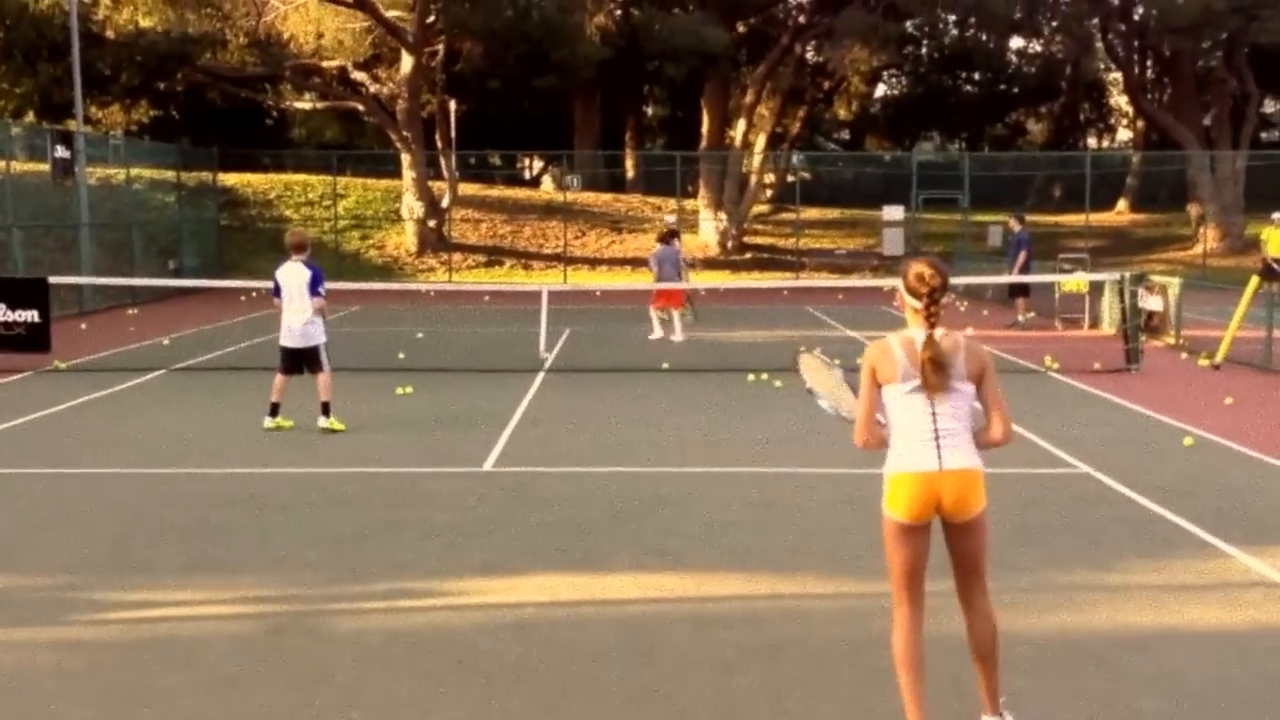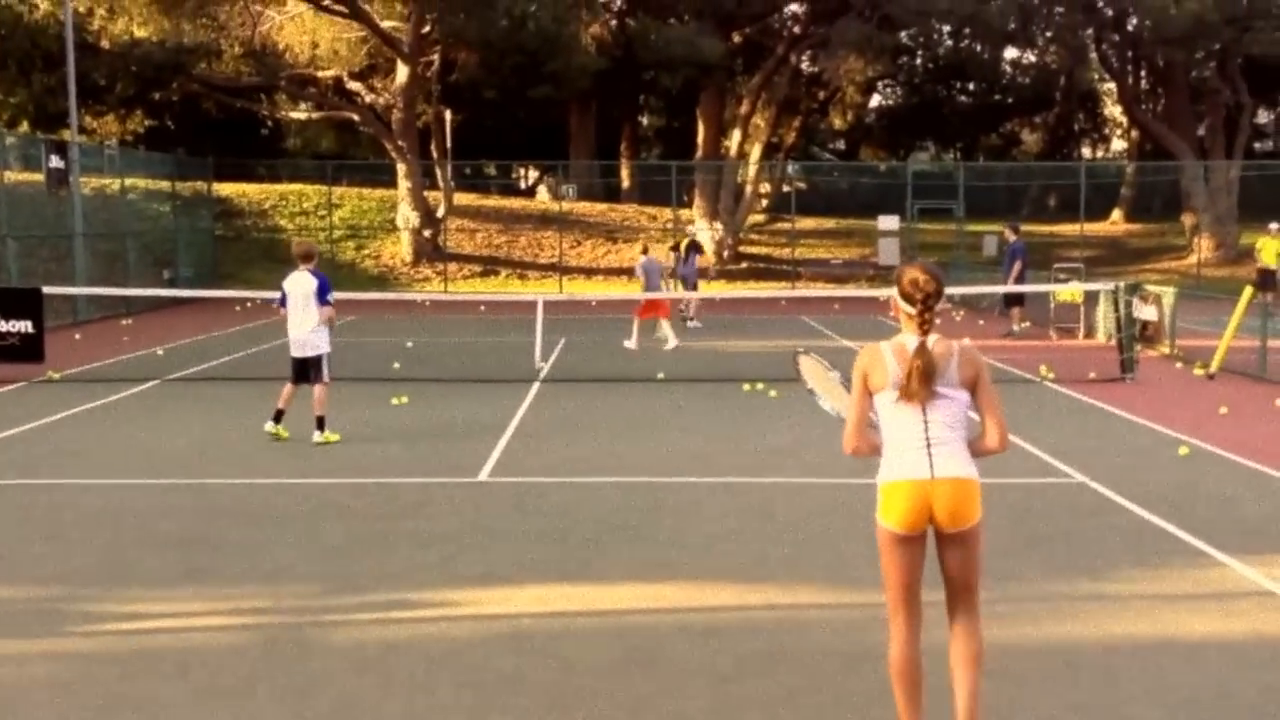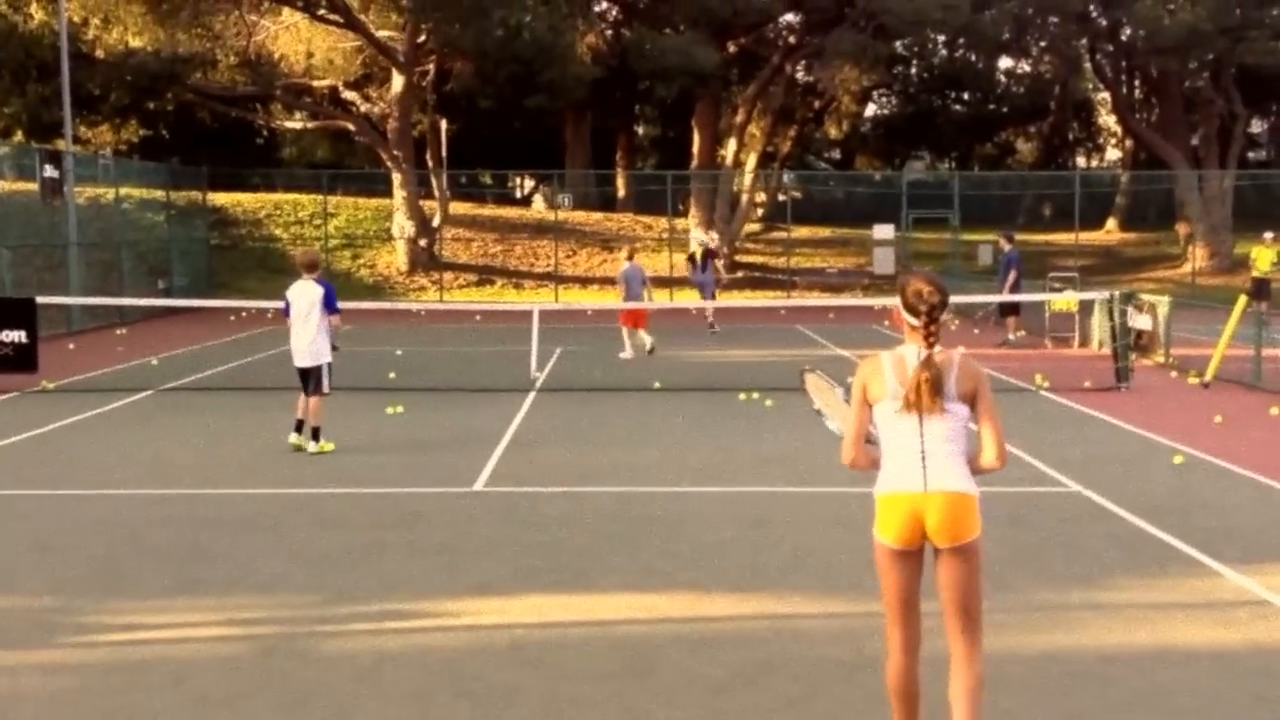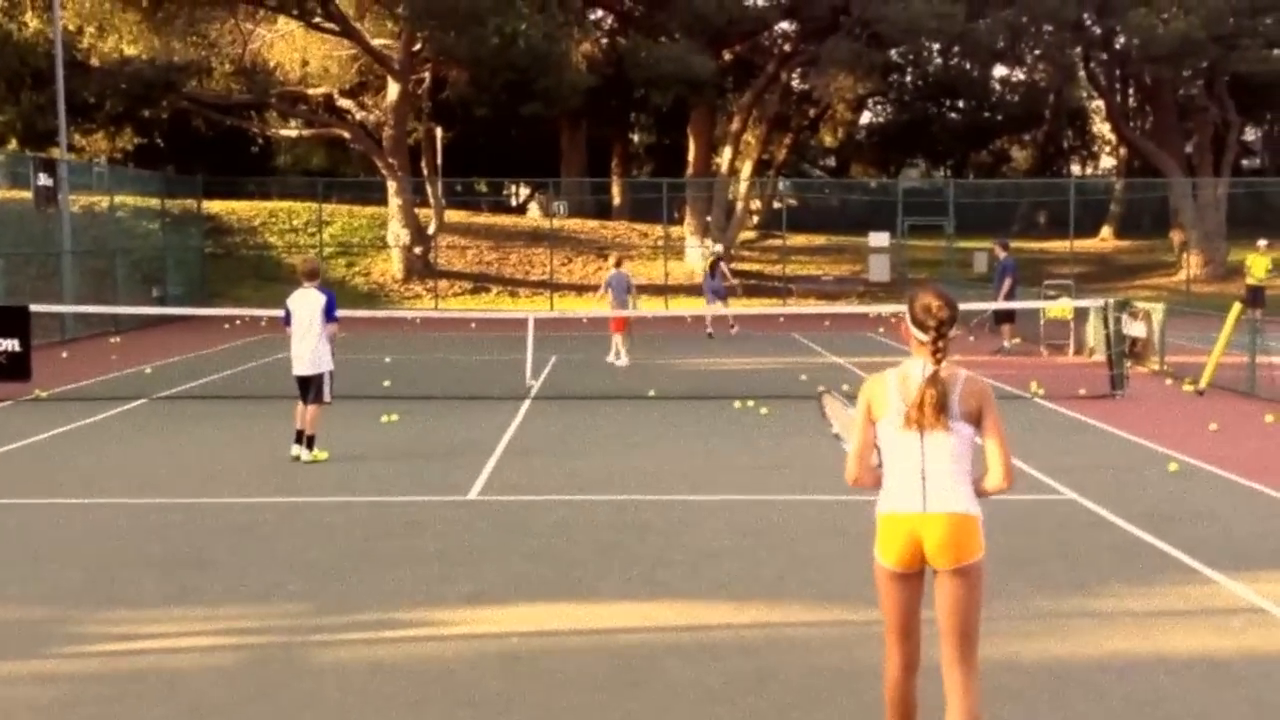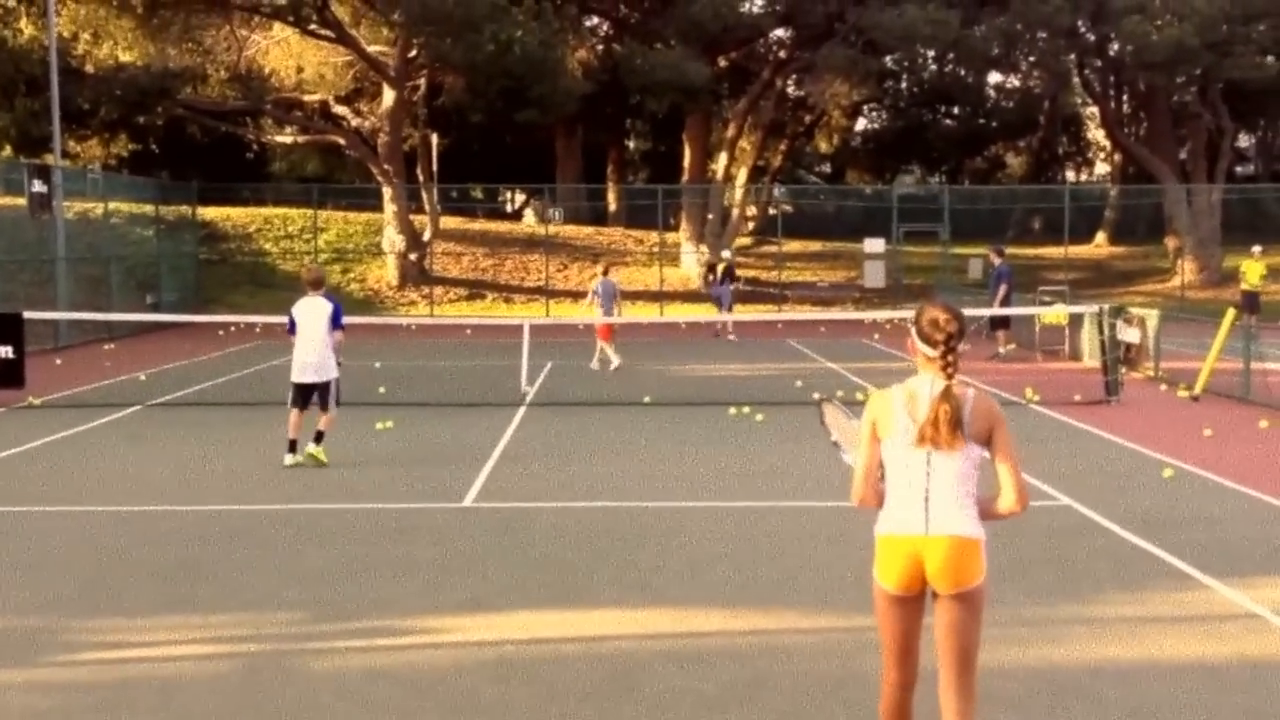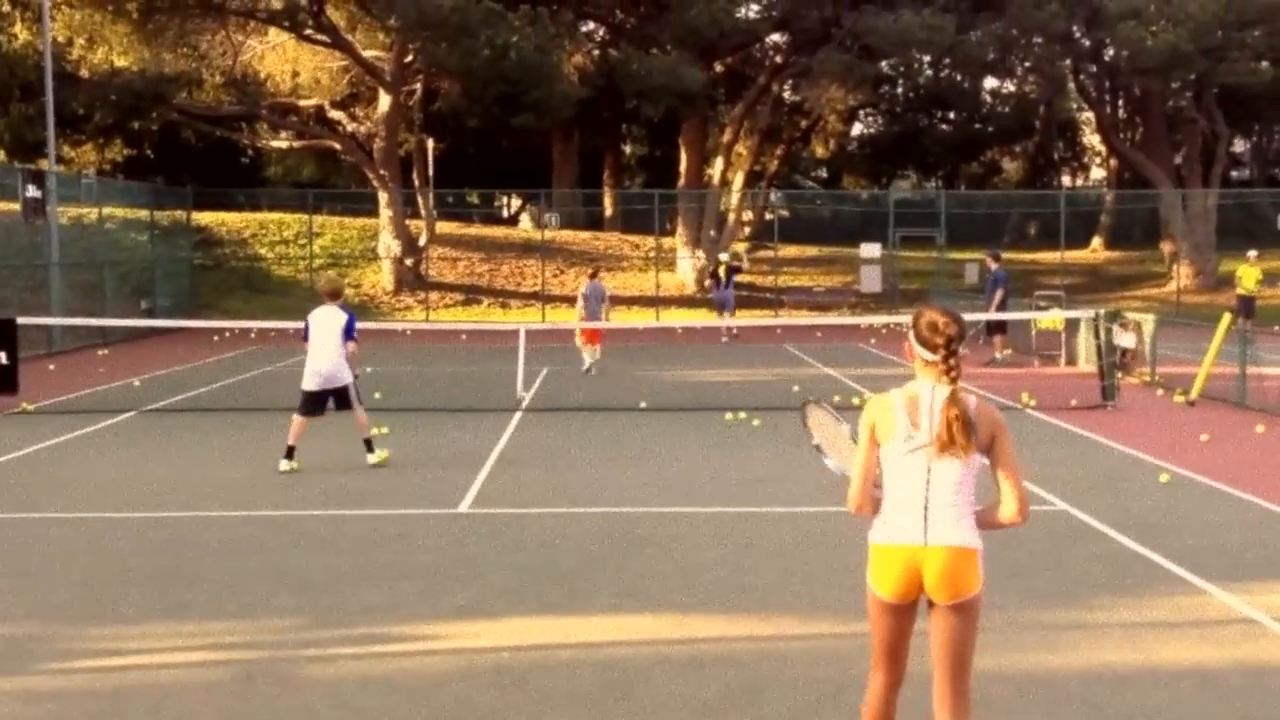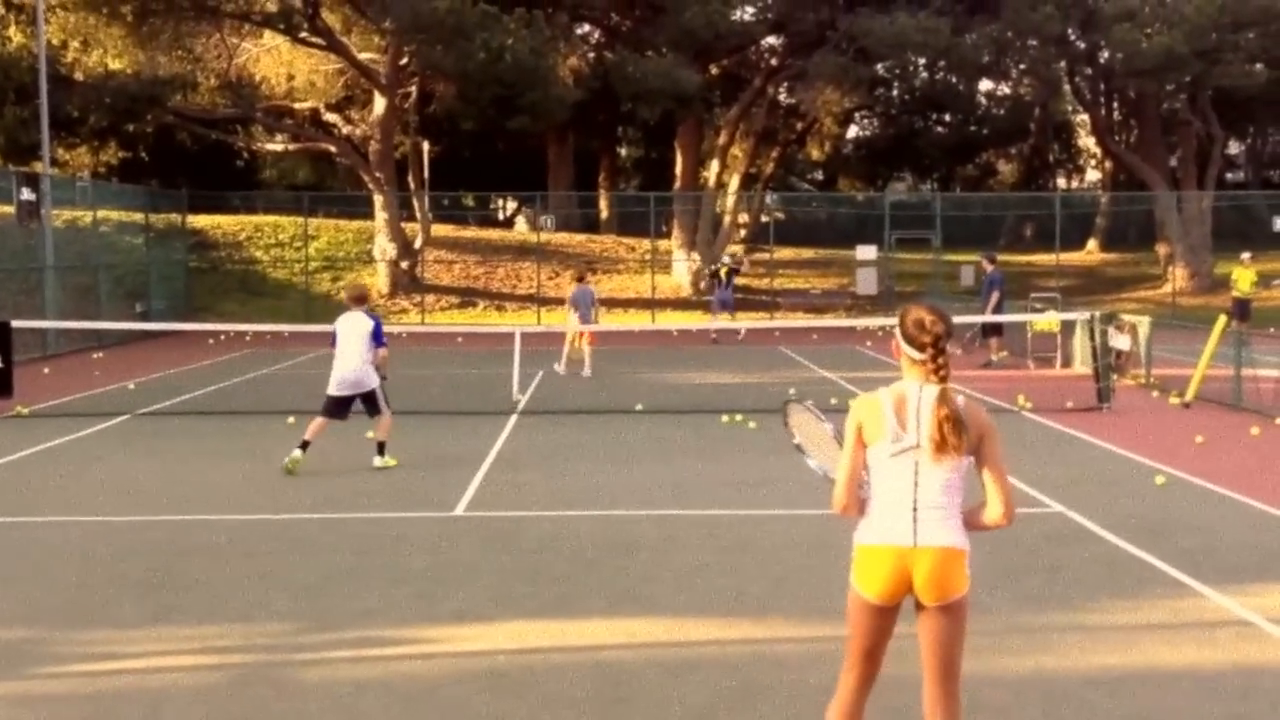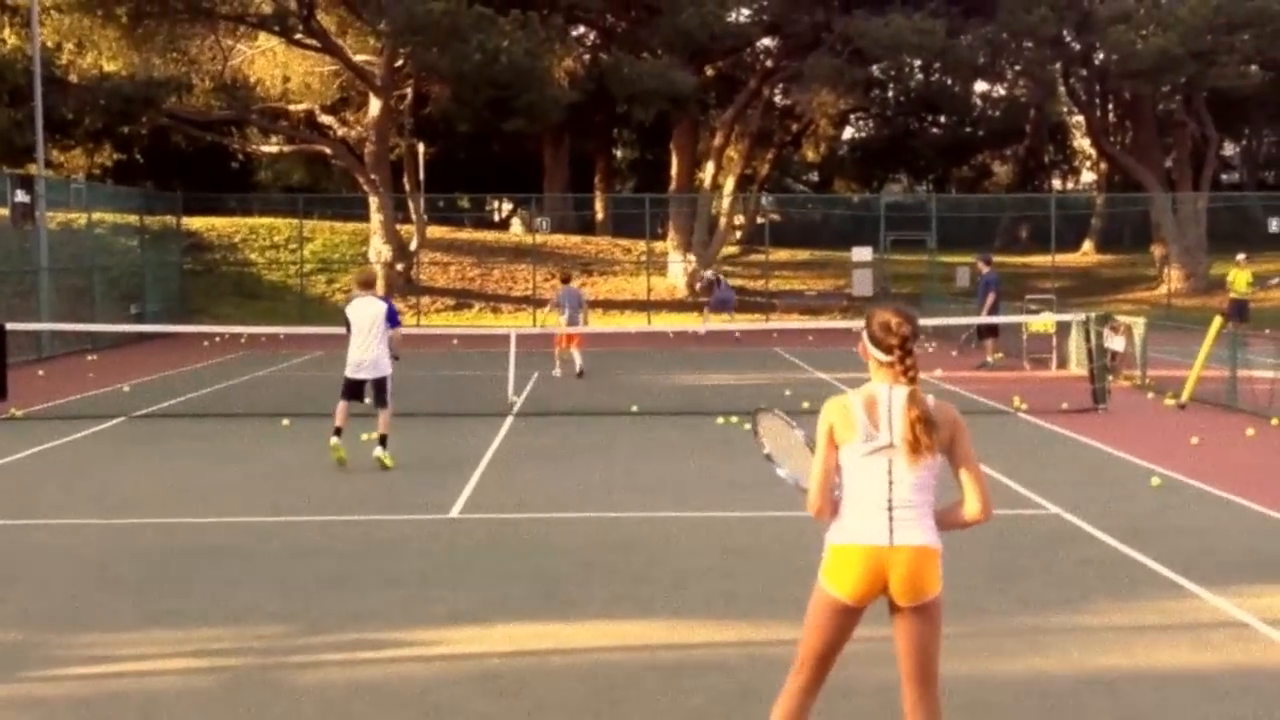
dt=0.2s
person 1, frame 1
left shoulder: (879, 353)
right shoulder: (972, 352)
left elbow: (864, 437)
right elbow: (1000, 432)
left hip: (906, 482)
right hip: (964, 479)
left knee: (907, 608)
right knee: (975, 596)
person 1, frame 2
left shoulder: (871, 360)
right shoulder: (967, 358)
left elbow: (854, 443)
right elbow: (996, 440)
left hip: (900, 492)
right hip: (959, 489)
left knee: (904, 621)
right knee: (964, 613)
person 1, frame 3
left shoulder: (871, 371)
right shoulder: (968, 371)
left elbow: (852, 456)
right elbow: (994, 456)
left hip: (895, 506)
right hip: (955, 503)
left knee: (902, 640)
right knee: (966, 641)
person 1, frame 4
left shoulder: (876, 388)
right shoulder: (975, 389)
left elbow: (857, 475)
right elbow: (1001, 477)
left hip: (896, 527)
right hip: (957, 526)
left knee: (901, 659)
right knee: (960, 670)
person 1, frame 5
left shoulder: (881, 404)
right shoulder: (984, 409)
left elbow: (862, 495)
right elbow: (1014, 500)
left hip: (896, 548)
right hip: (959, 549)
left knee: (898, 674)
person 1, frame 6
left shoulder: (880, 408)
right shoulder: (986, 417)
left elbow: (858, 502)
right elbow: (1015, 510)
right wrist: (963, 518)
left hip: (892, 555)
right hip: (957, 559)
left knee: (885, 677)
person 1, frame 7
left shoulder: (867, 407)
right shoulder: (973, 417)
left elbow: (843, 502)
right elbow: (1001, 512)
right wrist: (946, 517)
left hip: (879, 556)
right hip: (945, 560)
left knee: (856, 679)
person 1, frame 8
left shoulder: (838, 410)
right shoulder: (944, 416)
left elbow: (818, 505)
right elbow: (978, 508)
right wrist: (920, 519)
left hip: (851, 557)
right hip: (918, 560)
left knee: (804, 679)
person 2, frame 1
left shoulder: (280, 271)
right shoulder: (312, 271)
left elbow: (277, 302)
right elbow: (319, 304)
right wrist: (324, 314)
left hip: (288, 330)
right hip: (310, 330)
left knee: (283, 373)
right knee: (322, 372)
left ankle: (272, 417)
right ankle: (325, 417)
person 2, frame 2
left shoulder: (288, 281)
right shoulder: (320, 279)
left elbow: (284, 312)
right elbow: (328, 313)
right wrist: (332, 324)
left hip: (296, 339)
right hip: (316, 339)
left knee: (294, 382)
right knee: (320, 384)
left ankle: (274, 423)
right ankle: (320, 431)
person 2, frame 3
left shoulder: (291, 290)
right shoulder: (324, 288)
left elbow: (290, 322)
right elbow: (335, 321)
right wrist: (332, 339)
left hip: (298, 349)
right hip: (318, 349)
left knee: (306, 393)
right knee: (317, 394)
left ankle: (296, 434)
right ankle: (315, 441)
person 2, frame 4
left shoulder: (292, 299)
right shoulder: (326, 296)
left elbow: (289, 330)
right elbow: (332, 329)
right wrist: (329, 347)
left hip: (298, 357)
right hip: (319, 357)
left knee: (303, 401)
right knee: (315, 403)
left ankle: (298, 445)
right ankle: (309, 449)
person 2, frame 5
left shoulder: (296, 307)
right shoulder: (332, 305)
left elbow: (293, 338)
right elbow: (338, 337)
right wrist: (336, 356)
left hip: (300, 365)
right hip: (324, 364)
left knee: (297, 409)
right knee: (328, 409)
left ankle: (291, 453)
right ankle: (315, 445)
person 2, frame 6
left shoulder: (312, 316)
right shoulder: (346, 316)
left elbow: (308, 346)
right elbow: (351, 348)
right wrist: (350, 367)
left hip: (313, 372)
right hip: (337, 371)
left knee: (302, 416)
right knee: (357, 409)
left ankle: (287, 459)
right ankle: (371, 453)
person 2, frame 7
left shoulder: (340, 321)
right shoulder: (373, 321)
left elbow: (336, 351)
right elbow: (382, 353)
right wrist: (381, 371)
left hip: (340, 376)
right hip: (364, 376)
left knee: (324, 417)
right knee: (383, 414)
left ankle: (299, 451)
right ankle: (381, 456)
person 2, frame 8
left shoulder: (350, 307)
right shoulder: (385, 305)
left elbow: (351, 334)
right elbow: (395, 332)
right wrist: (394, 352)
left hip: (355, 361)
right hip: (379, 362)
left knee: (344, 400)
right knee: (383, 407)
left ankle: (336, 438)
right ankle: (381, 448)
